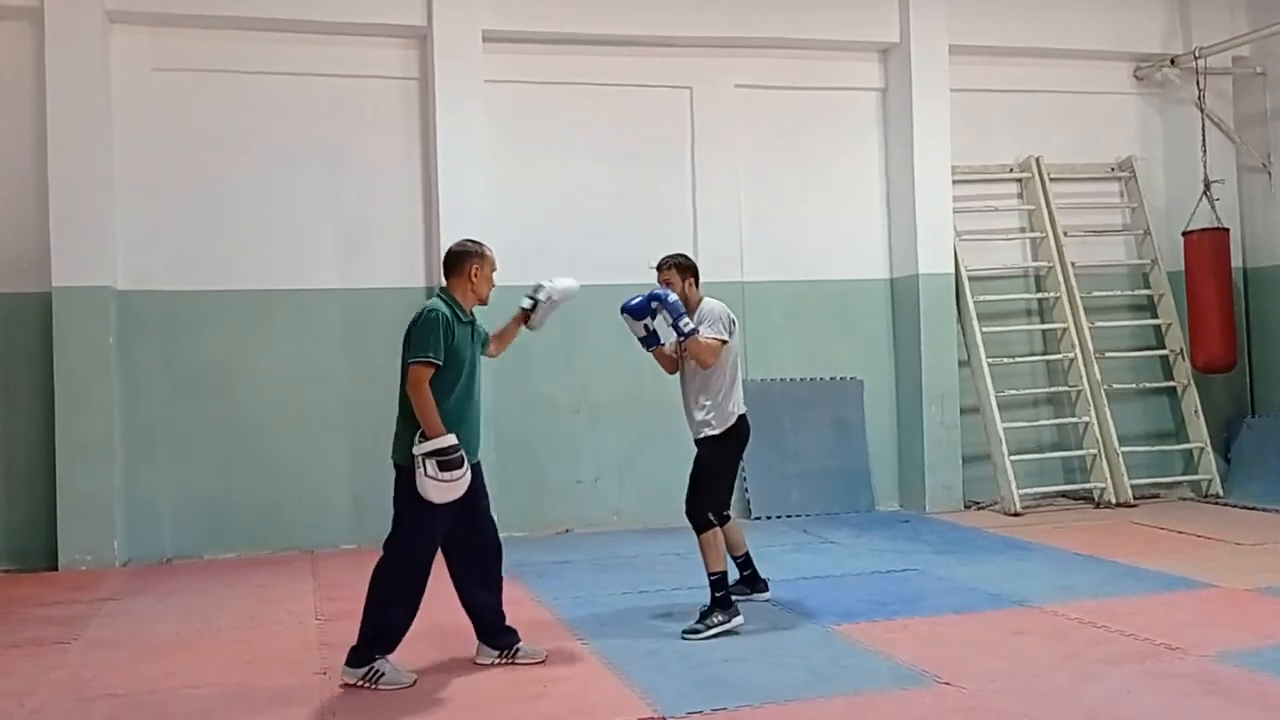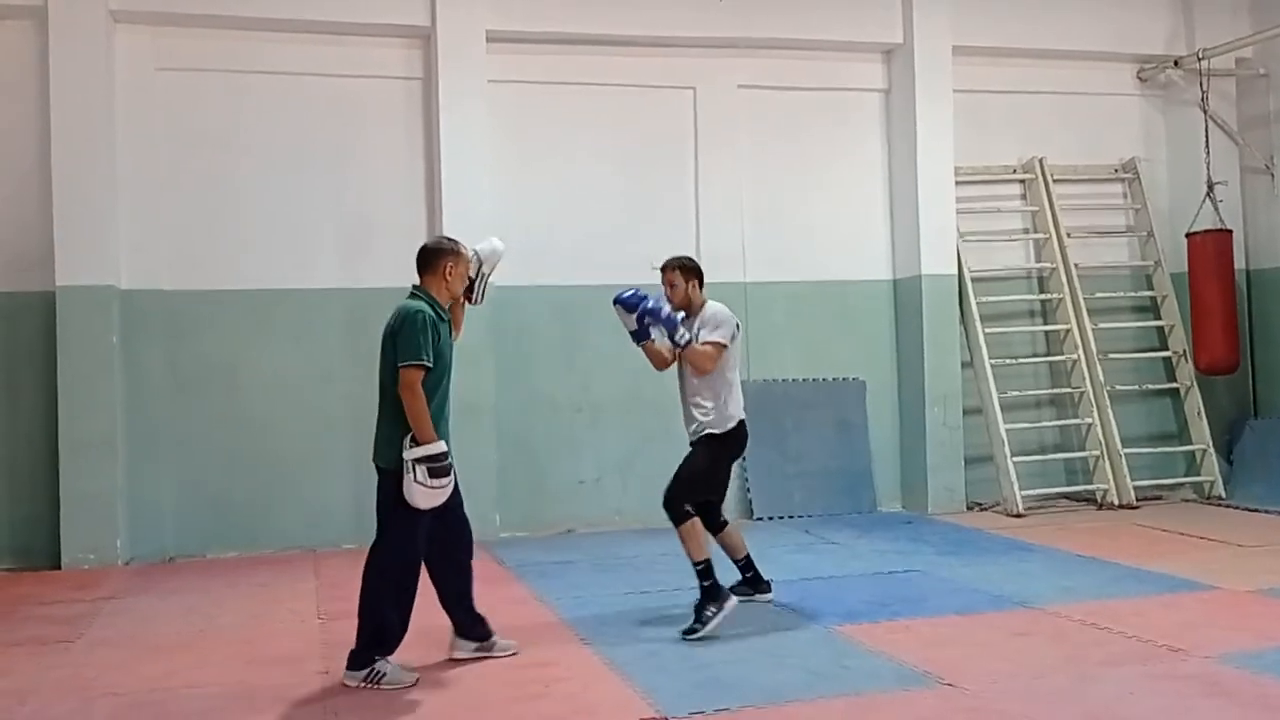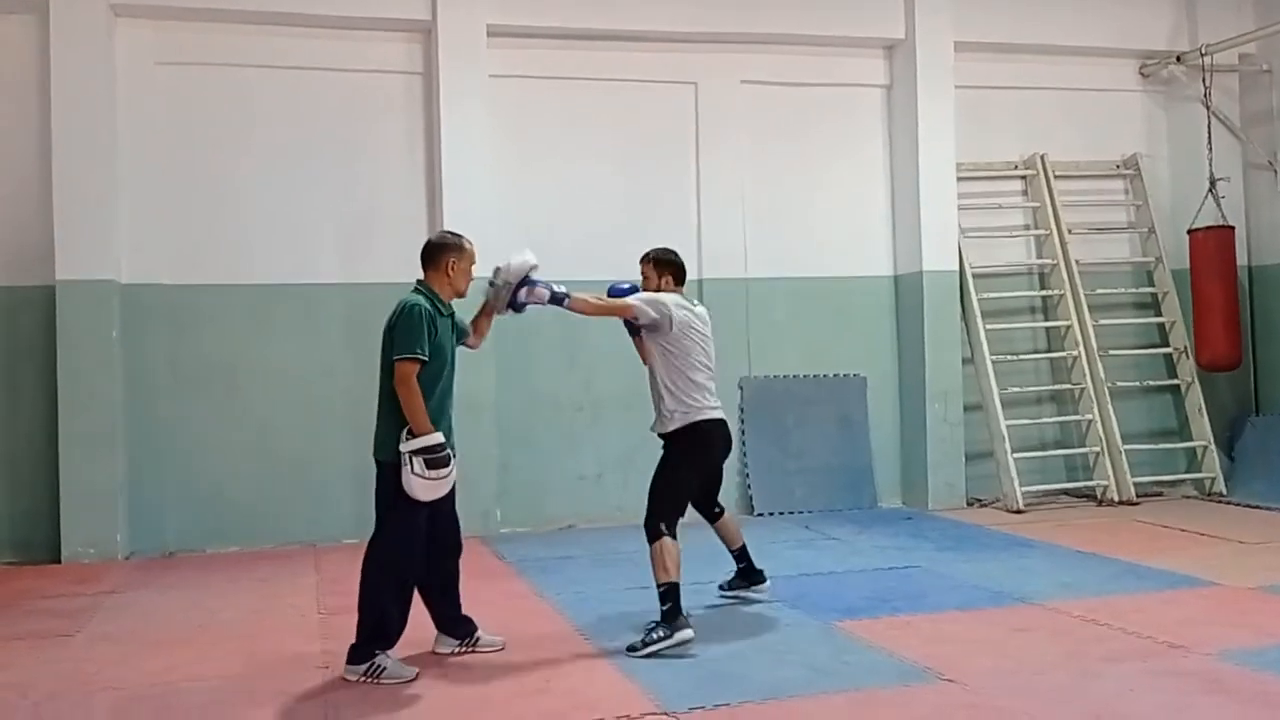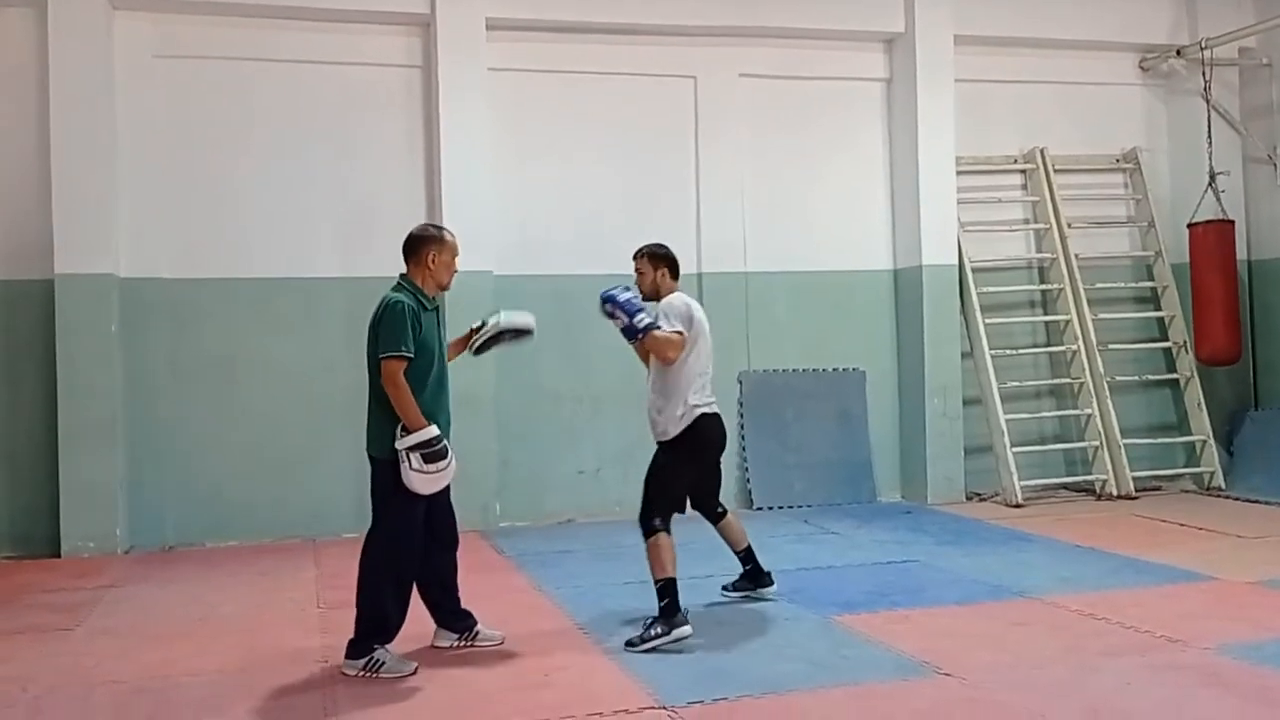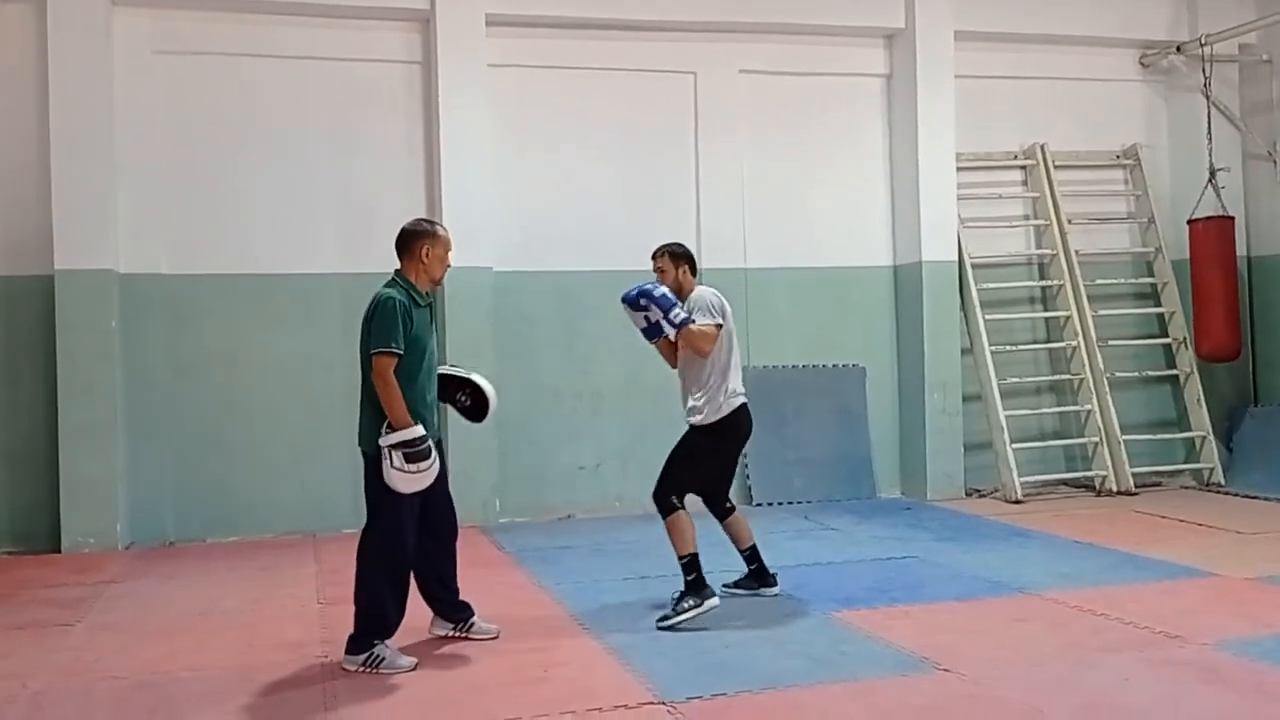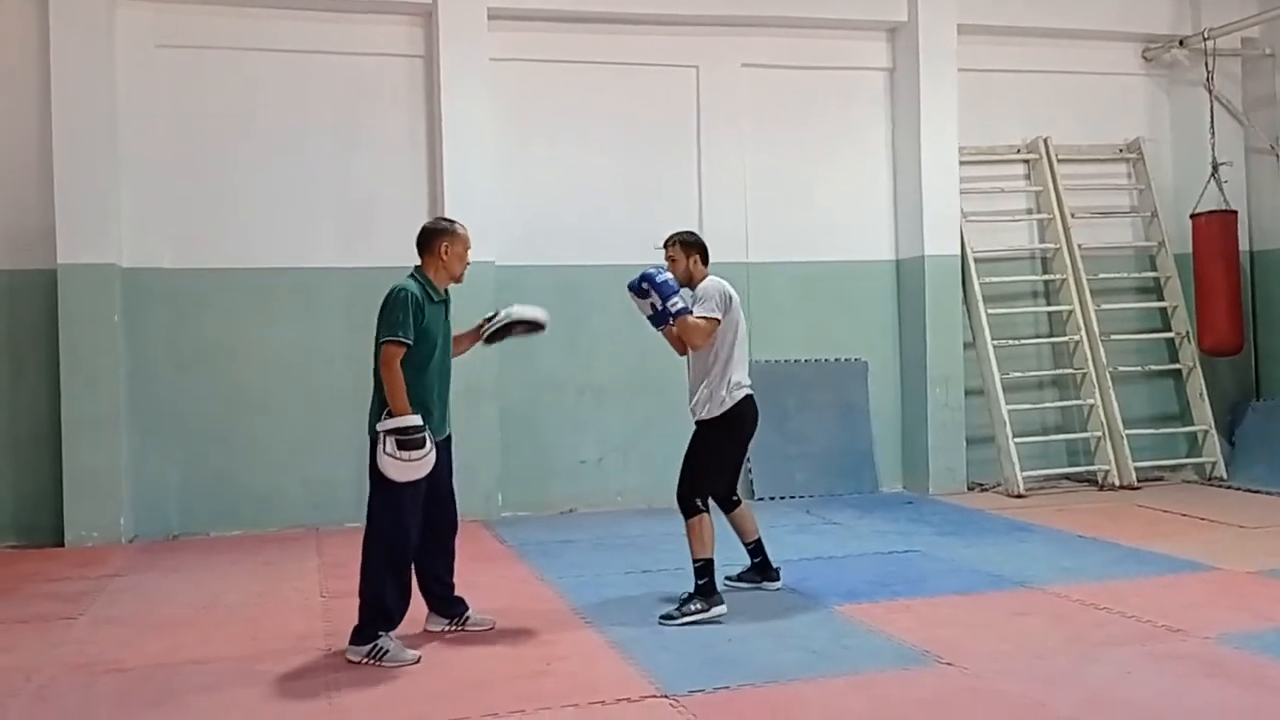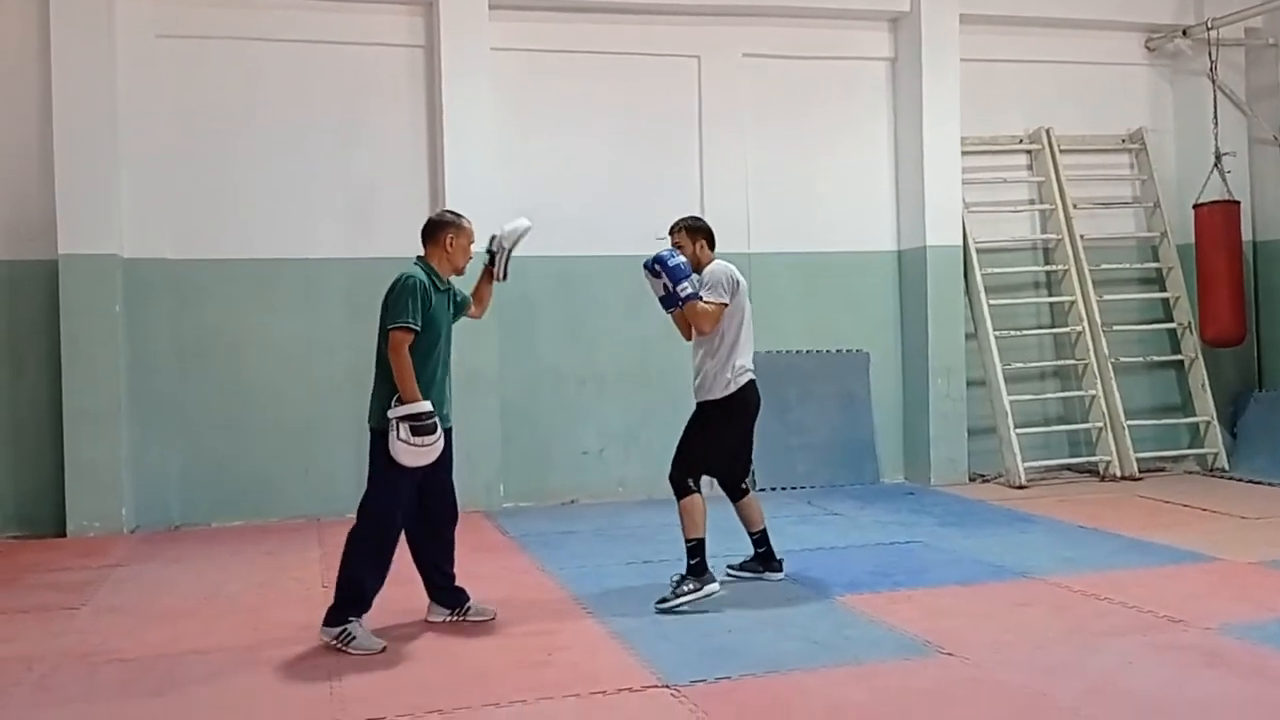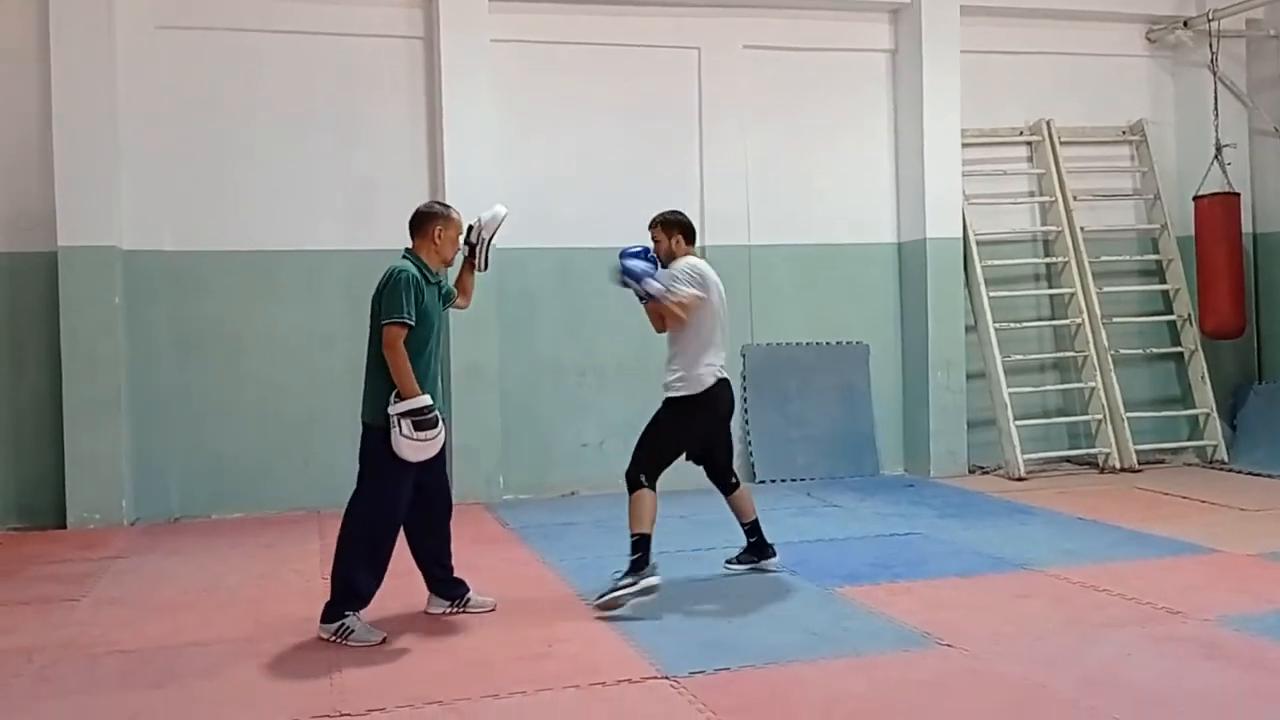
dt=0.3s
person 1, frame 1
left shoulder: (468, 320)
right shoulder: (435, 316)
left elbow: (491, 347)
right elbow: (417, 383)
left wrist: (523, 318)
right wrist: (440, 443)
left hip: (462, 459)
left knee: (481, 549)
right knee: (408, 557)
left ankle: (495, 640)
right ankle: (365, 658)
person 1, frame 2
left shoulder: (433, 313)
right shoulder: (416, 315)
left elbow: (451, 335)
right elbow: (409, 385)
left wrist: (463, 299)
right wrist: (430, 446)
left hip: (431, 456)
right hip: (408, 459)
left knee: (454, 542)
right knee: (396, 555)
left ankle: (471, 633)
right ankle: (365, 661)
person 1, frame 3
left shoulder: (441, 311)
right shoulder: (416, 310)
left elbow: (471, 339)
right elbow: (405, 379)
left wrist: (493, 304)
right wrist: (427, 439)
left hip: (432, 450)
right hip: (407, 453)
left knee: (443, 543)
right knee: (396, 550)
left ankle: (454, 630)
right ankle: (366, 655)
person 1, frame 4
left shoulder: (426, 306)
right shoulder: (399, 306)
right elbow: (392, 377)
left wrist: (470, 340)
right wrist: (423, 435)
right hip: (400, 451)
left knee: (439, 539)
right knee: (393, 545)
left ankle: (453, 624)
right ankle: (365, 650)
person 1, frame 5
left shoulder: (420, 302)
right shoulder: (390, 302)
right elbow: (382, 373)
left wrist: (444, 381)
right wrist: (408, 432)
left hip: (423, 441)
left knee: (438, 528)
right knee: (390, 541)
left ankle: (451, 614)
right ankle: (366, 645)
person 1, frame 6
left shoulder: (441, 299)
right shoulder: (406, 295)
right elbow: (389, 363)
left wrist: (485, 329)
left hip: (436, 435)
left knee: (439, 524)
right knee: (394, 533)
left ankle: (445, 609)
right ankle: (370, 635)
person 1, frame 7
left shoulder: (443, 289)
right shoulder: (412, 282)
left elbow: (476, 308)
right elbow: (397, 349)
left wrist: (492, 270)
right wrist: (415, 409)
left hip: (435, 423)
left knee: (438, 514)
right knee: (383, 518)
left ankle: (445, 598)
right ankle: (343, 618)
person 1, frame 8
left shoulder: (431, 280)
right shoulder: (403, 277)
left elbow: (461, 298)
right elbow: (391, 344)
left wrist: (476, 257)
right wrist: (416, 403)
right hip: (394, 420)
left knee: (433, 506)
right knee: (376, 513)
left ankle: (445, 591)
right ankle: (340, 613)
person 2, frame 1
left shoulder: (714, 311)
right shoulder: (688, 317)
left elbow: (707, 358)
right elbow: (673, 365)
left wrist: (679, 319)
right wrist: (645, 332)
left hip: (724, 427)
right hip: (710, 429)
left knee: (700, 510)
right knee: (714, 510)
left ankle: (722, 606)
right ankle: (752, 580)
person 2, frame 2
left shoulder: (717, 315)
right shoulder: (686, 320)
left elbow: (706, 365)
right elbow: (662, 361)
left wrist: (674, 327)
right wrist: (638, 327)
left hip: (722, 432)
right hip: (709, 433)
left knee: (679, 503)
right knee: (709, 514)
left ankle: (712, 593)
right ankle: (754, 581)
person 2, frame 3
left shoulder: (661, 305)
right shoulder: (694, 311)
left elbow: (605, 307)
left wrist: (549, 293)
right wrist: (634, 327)
left hip: (692, 434)
right hip: (713, 430)
left knee: (659, 521)
right knee: (708, 505)
left ankle: (671, 619)
right ankle: (750, 575)
person 2, frame 4
left shoulder: (675, 304)
right shoulder: (674, 308)
left elbow: (670, 351)
right elbow: (654, 361)
left wrist: (639, 316)
right wrist: (628, 326)
left hip: (686, 430)
right hip: (704, 425)
left knee: (654, 518)
right knee: (708, 504)
left ankle: (669, 617)
right ankle: (756, 575)
person 2, frame 5
left shoulder: (705, 297)
right shoulder: (689, 305)
left elbow: (704, 345)
right elbow: (675, 358)
left wrist: (672, 312)
right wrist: (649, 324)
left hip: (720, 418)
right hip: (722, 420)
left knee: (668, 494)
right knee: (717, 500)
left ankle: (695, 589)
right ankle: (760, 575)
person 2, frame 6
left shoulder: (712, 289)
right shoulder: (705, 294)
left elbow: (697, 337)
right elbow: (685, 347)
left wrist: (671, 298)
right wrist: (656, 312)
left hip: (724, 411)
right hip: (731, 410)
left knee: (691, 496)
right knee: (724, 493)
left ankle: (705, 594)
right ankle: (762, 568)
person 2, frame 7
left shoulder: (719, 272)
right shoulder: (709, 278)
left elbow: (705, 323)
right elbow: (690, 332)
left wrist: (682, 282)
right wrist: (667, 293)
left hip: (726, 395)
right hip: (735, 395)
left knee: (683, 475)
right knee: (733, 480)
left ankle: (698, 572)
right ankle: (766, 558)
person 2, frame 8
left shoulder: (688, 269)
right shoulder: (687, 274)
left elbow: (682, 312)
right elbow: (662, 325)
left wrist: (647, 280)
right wrist: (642, 288)
left hip: (693, 397)
right hip: (715, 392)
left knee: (640, 473)
right knee: (721, 472)
left ankle: (639, 568)
right ankle: (759, 548)
